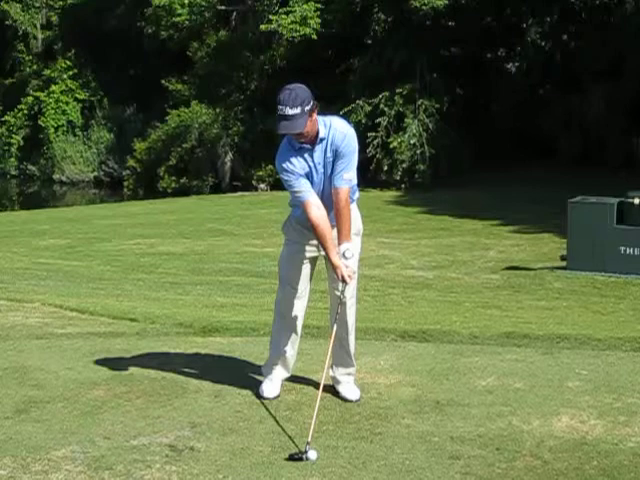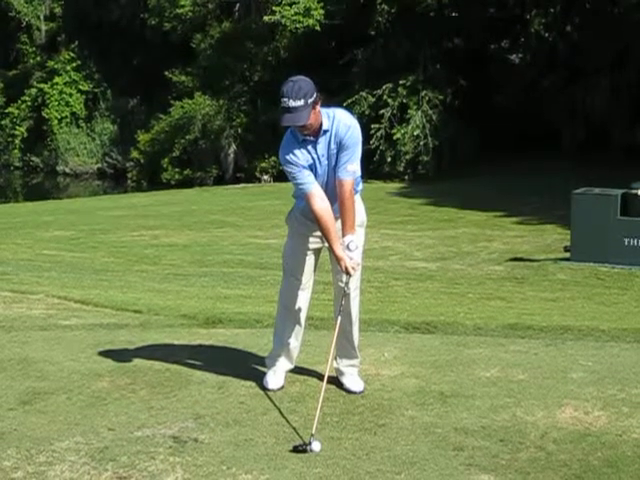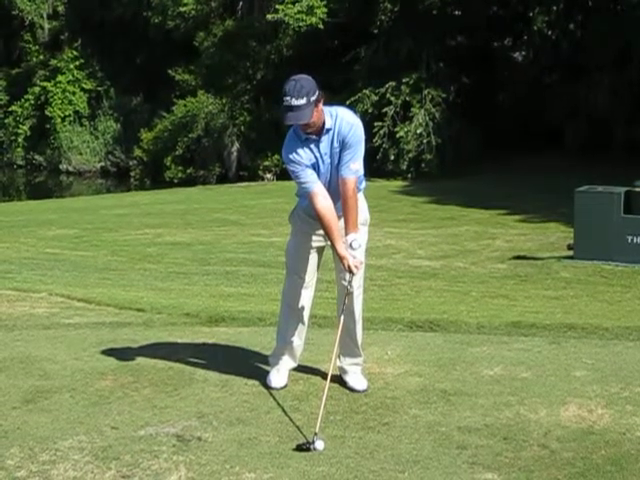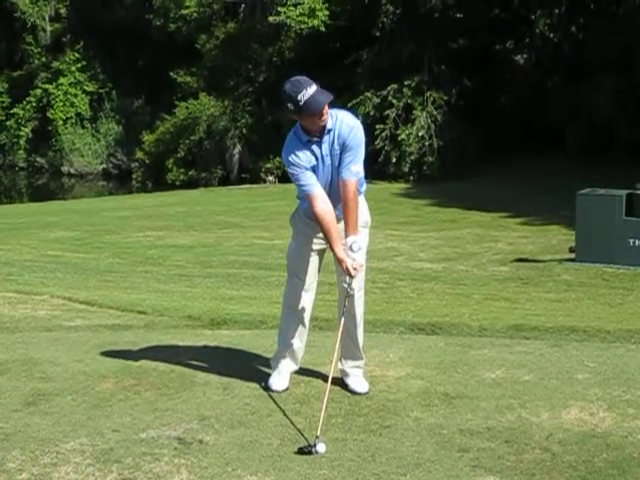
dt=1s
person 1, frame 1
left shoulder: (342, 133)
right shoulder: (286, 157)
left elbow: (341, 197)
right elbow: (313, 209)
left wrist: (344, 246)
right wrist: (332, 258)
left hip: (344, 218)
right hip: (303, 224)
left knee: (345, 299)
right knee: (289, 298)
left ankle: (344, 375)
right ankle: (275, 372)
person 1, frame 2
left shoulder: (345, 125)
right shoulder: (290, 149)
left elbow: (345, 188)
right elbow: (317, 201)
left wrist: (348, 239)
right wrist: (336, 250)
left hip: (348, 211)
right hip: (307, 216)
left knee: (348, 290)
right knee: (293, 289)
left ankle: (347, 366)
right ankle: (279, 363)
person 1, frame 3
left shoulder: (348, 124)
right shoulder: (293, 147)
left elbow: (348, 186)
right elbow: (319, 200)
left wrist: (352, 238)
right wrist: (339, 249)
left hip: (351, 209)
right hip: (310, 215)
left knee: (351, 289)
right knee: (296, 288)
left ankle: (351, 364)
right ankle: (282, 361)
person 1, frame 4
left shoulder: (348, 126)
right shoulder: (293, 150)
left elbow: (349, 189)
right elbow: (319, 203)
left wrist: (352, 240)
right wrist: (338, 252)
left hip: (351, 212)
right hip: (310, 218)
left knee: (352, 292)
right knee: (297, 291)
left ankle: (352, 367)
right ankle: (284, 364)
